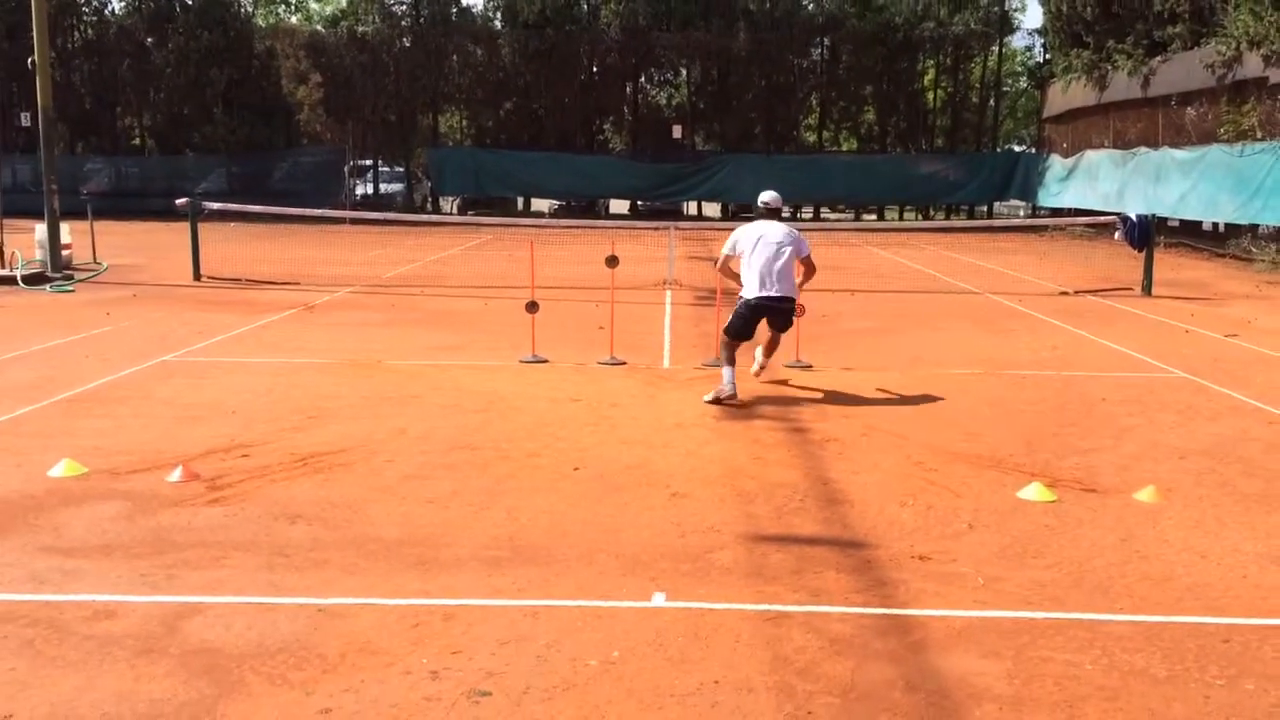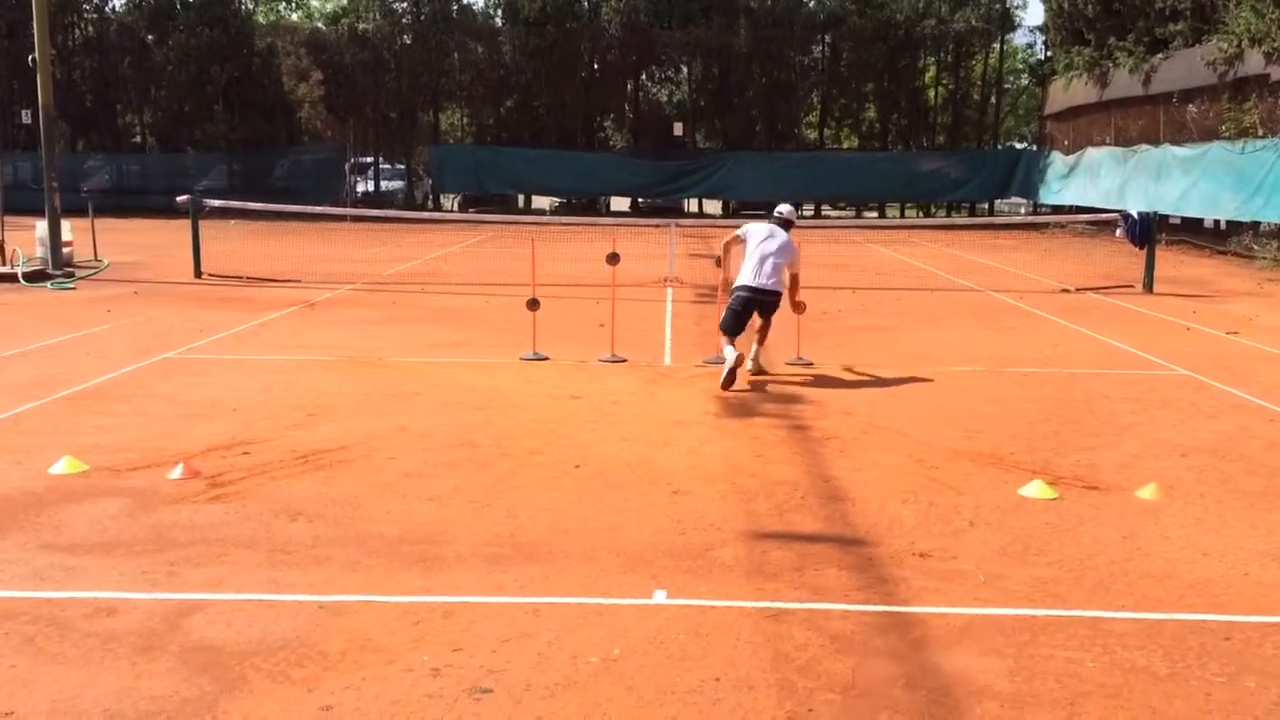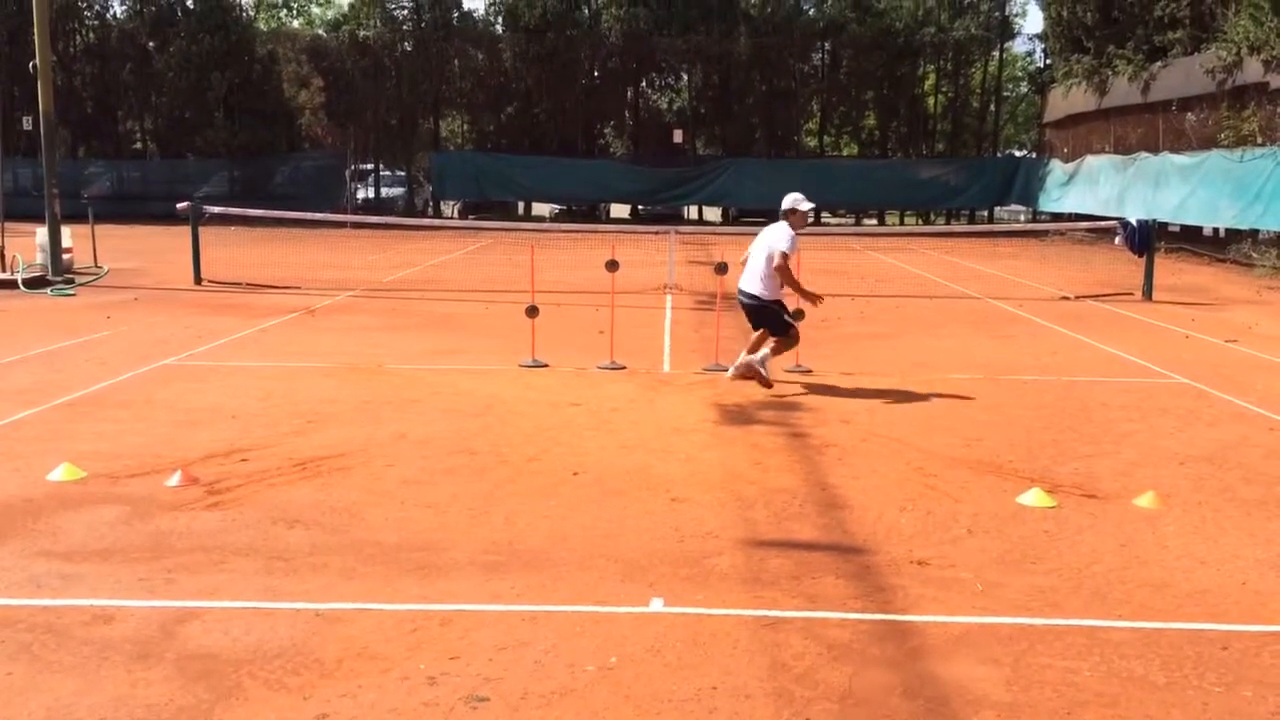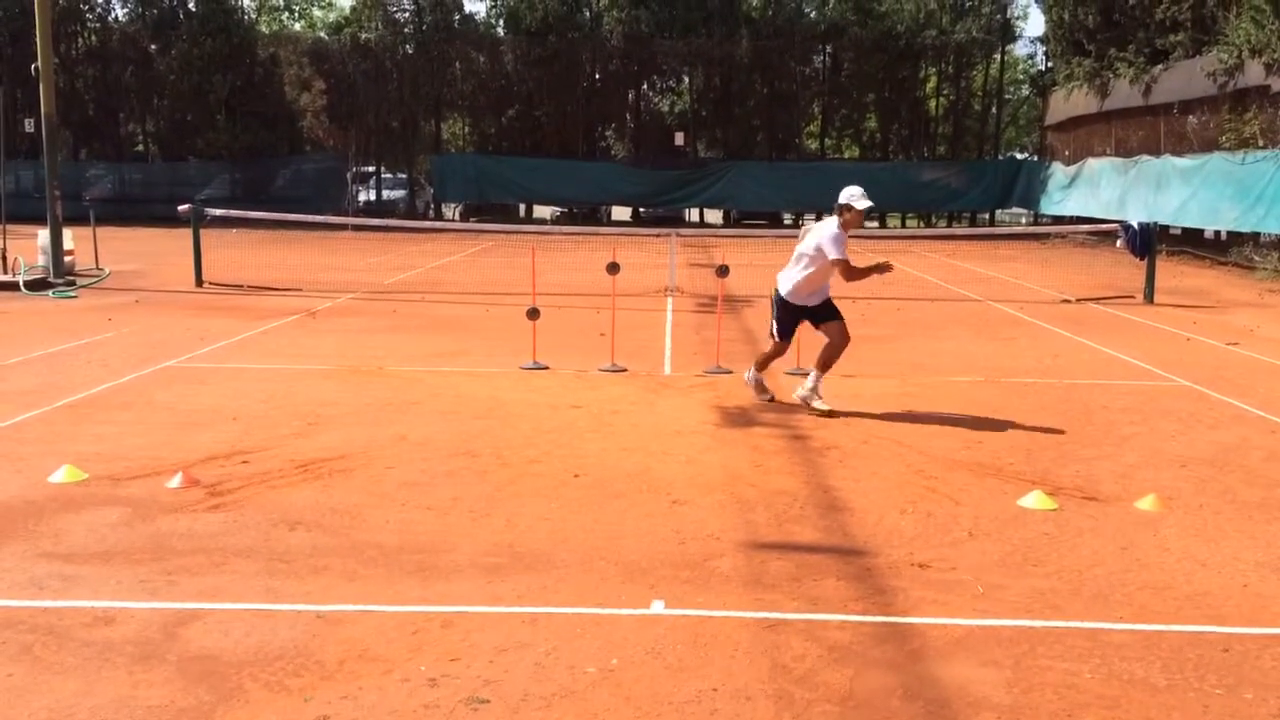
dt=0.4s
person 1, frame 1
left shoulder: (742, 231)
right shoulder: (793, 234)
left elbow: (721, 266)
right elbow: (810, 270)
right wrist: (799, 284)
left hip: (753, 298)
right hip: (784, 299)
left knee: (728, 342)
right knee: (777, 331)
left ankle: (727, 385)
right ankle: (761, 363)
person 1, frame 2
left shoulder: (754, 227)
right shoulder: (791, 246)
left elbow: (726, 243)
right elbow: (793, 282)
left wrist: (725, 272)
right wrist: (793, 300)
left hip: (744, 289)
right hip: (771, 292)
left knee: (727, 336)
right knee: (765, 318)
left ankle: (732, 359)
right ankle: (754, 361)
person 1, frame 3
left shoulder: (771, 231)
right shoulder: (787, 235)
left elbow: (743, 260)
right elbow: (780, 266)
right wrist: (802, 292)
left hip: (745, 292)
right hip: (762, 297)
left knee: (765, 331)
right knee: (792, 336)
left ankle: (739, 367)
right ankle: (756, 360)
person 1, frame 4
left shoulder: (837, 227)
right shoulder: (830, 234)
left elbow: (805, 231)
right elbow: (848, 274)
right wrist: (877, 268)
left hip: (817, 296)
right hip: (789, 295)
left knee: (840, 338)
right knee: (779, 347)
left ankle: (809, 391)
right ankle: (754, 376)
